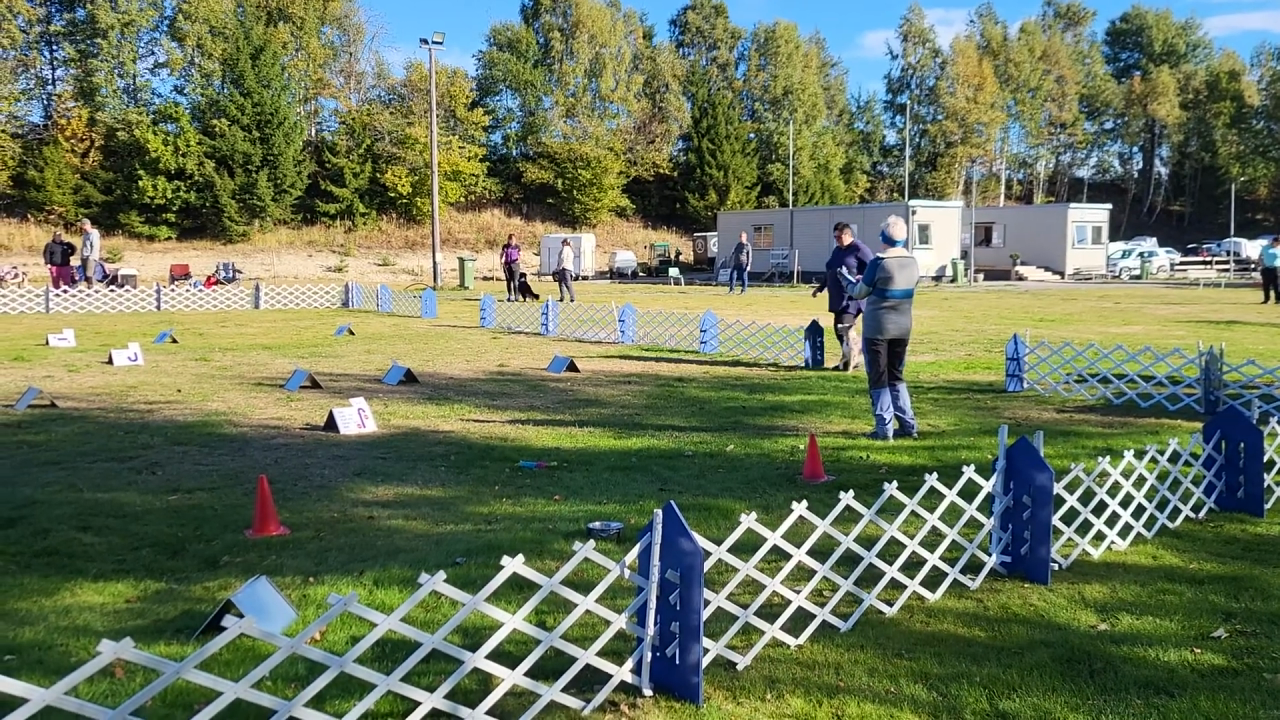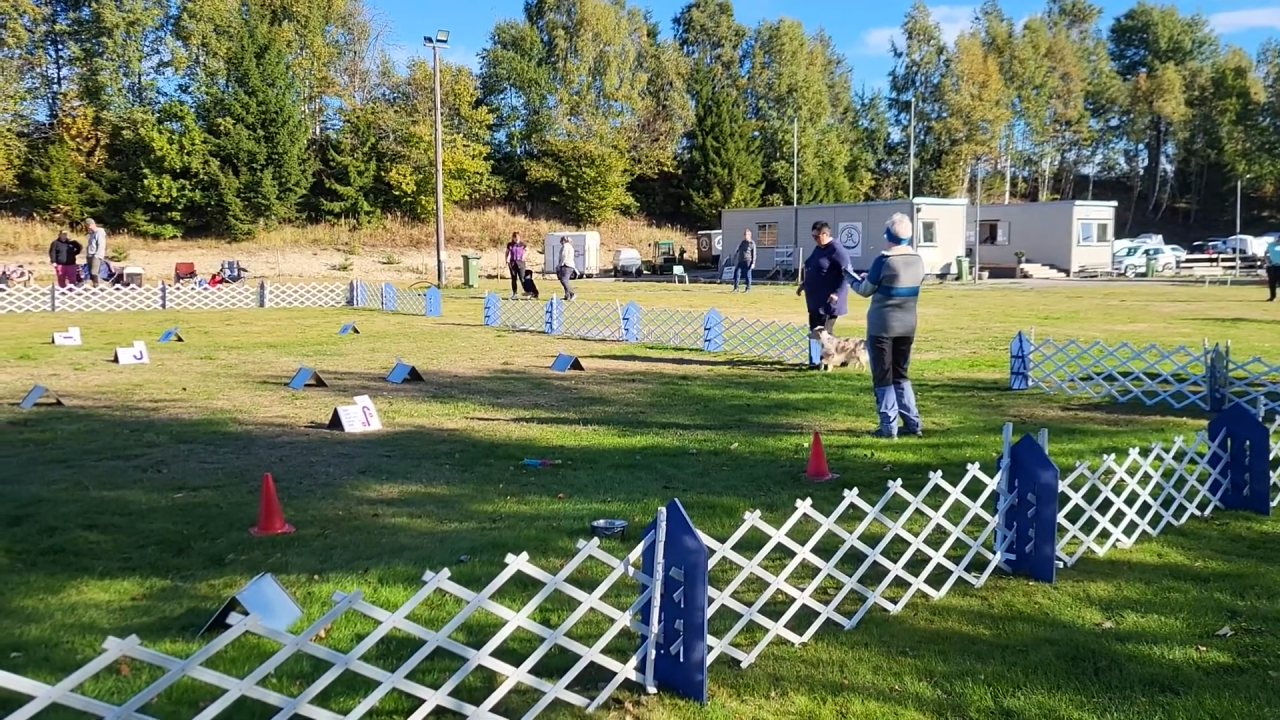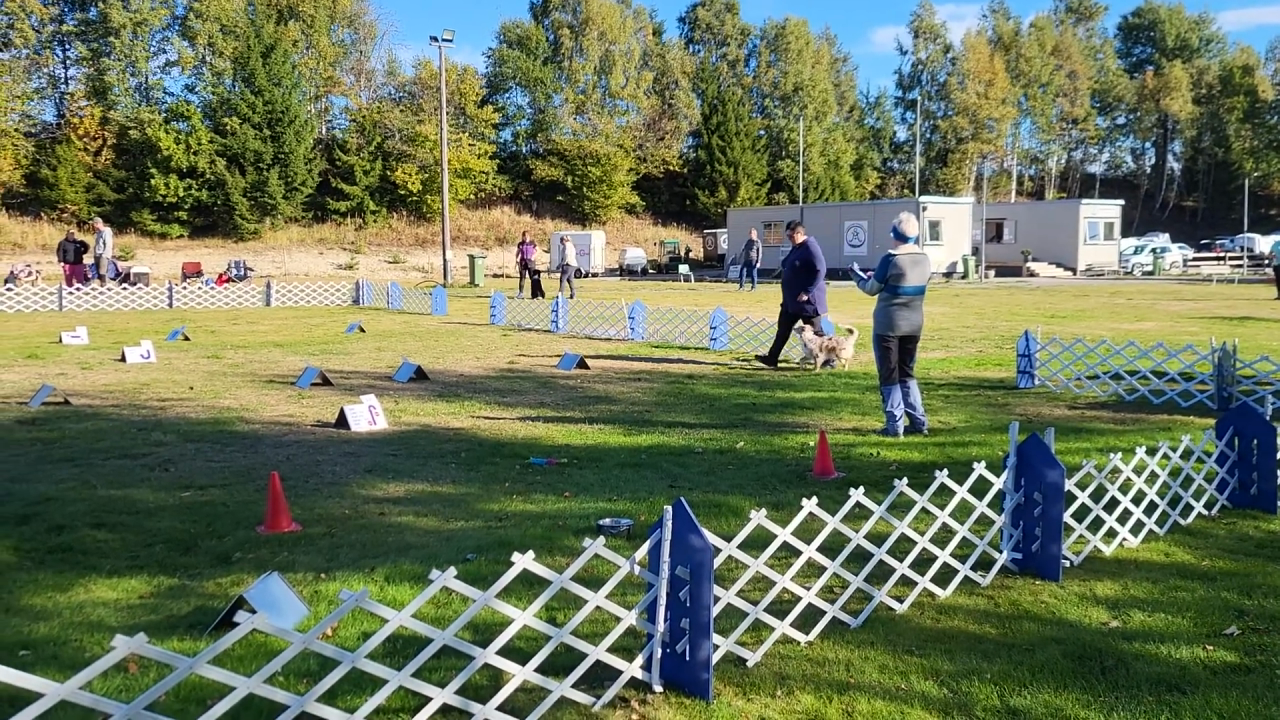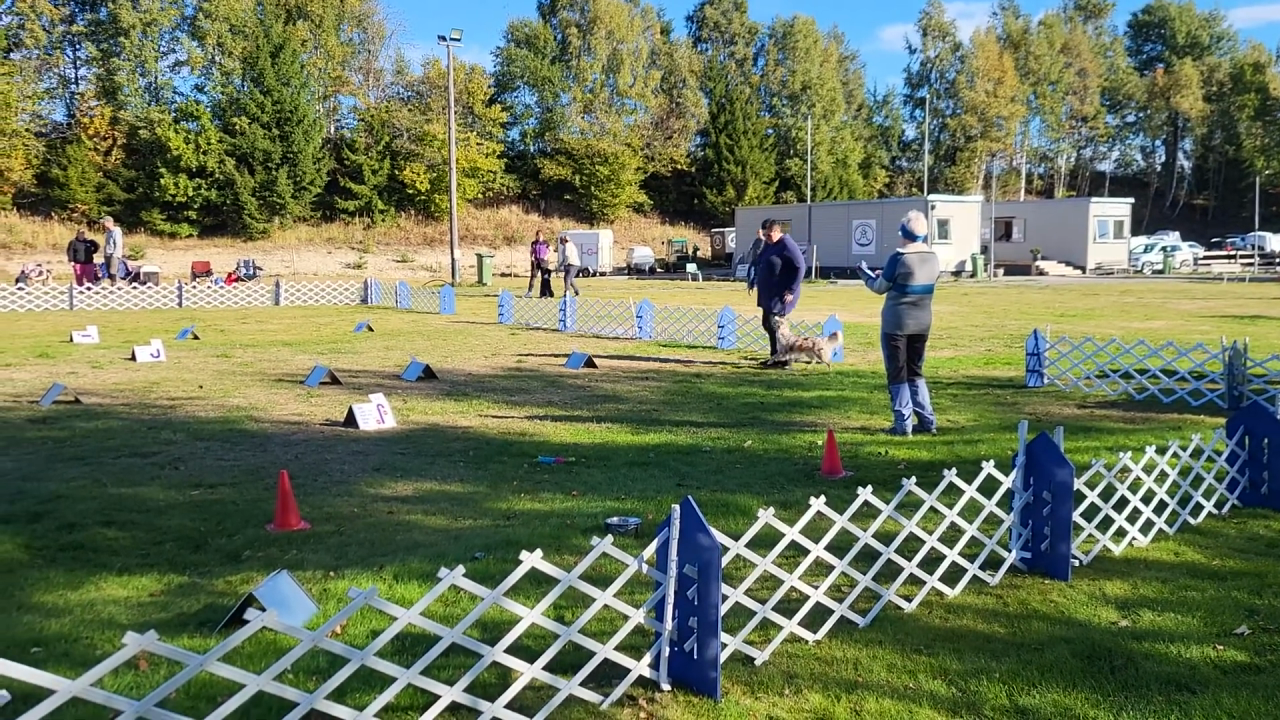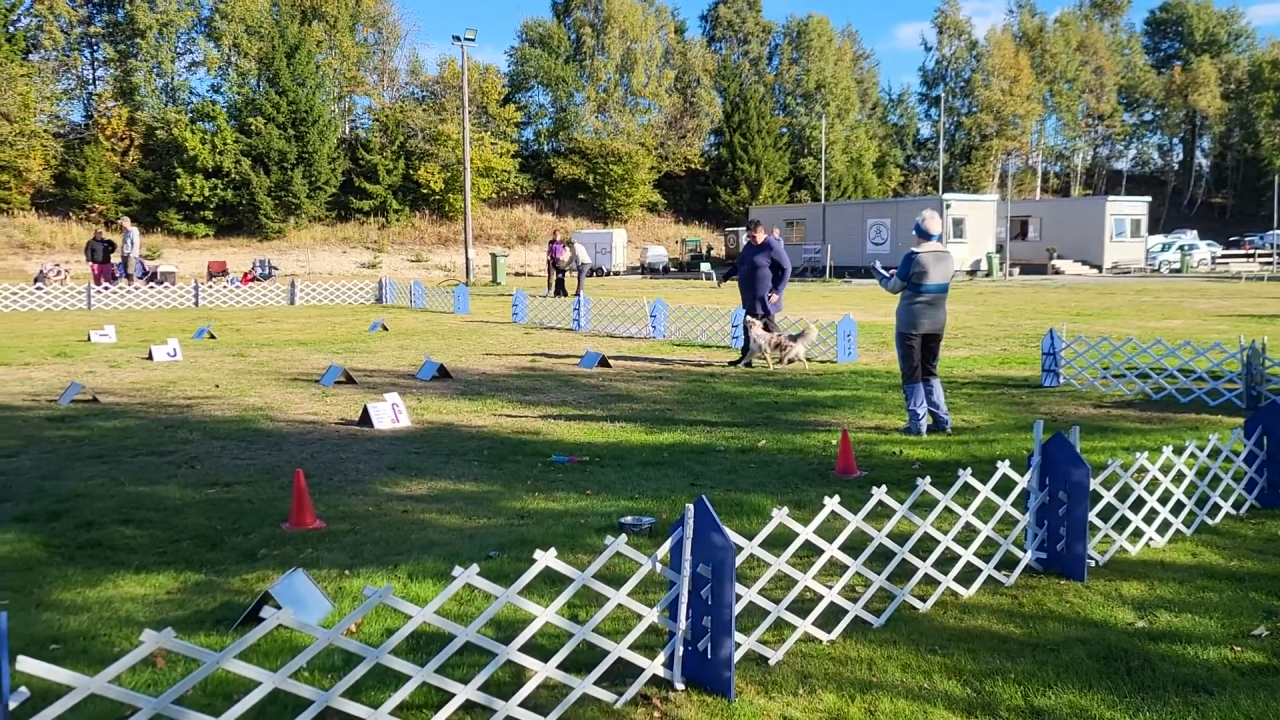
dt=0.3s
person 1, frame 1
left shoulder: (878, 263)
right shoulder: (912, 263)
left elbow: (859, 293)
left wrist: (846, 279)
left hip: (877, 327)
right hip: (902, 327)
left knee: (878, 379)
right knee: (896, 377)
left ankle: (884, 429)
right ankle: (908, 425)
person 1, frame 2
left shoulder: (884, 261)
right shoulder: (918, 261)
left elbow: (865, 290)
left wrist: (853, 279)
left hip: (882, 325)
right hip: (907, 326)
left knee: (883, 377)
right knee: (900, 374)
left ankle: (889, 427)
right ankle: (913, 423)
person 1, frame 3
left shoulder: (891, 259)
right shoulder: (924, 260)
left elbow: (872, 289)
left wrist: (858, 275)
right wrist: (877, 277)
left hip: (888, 324)
right hip: (913, 324)
left knee: (889, 376)
right knee: (907, 374)
left ankle: (894, 425)
right ankle: (918, 422)
person 1, frame 4
left shoulder: (899, 258)
right shoulder: (933, 259)
left elbow: (880, 288)
left wrist: (865, 274)
right wrist: (884, 276)
left hip: (896, 323)
right hip: (922, 324)
left knee: (897, 375)
right knee: (915, 373)
left ankle: (903, 425)
right ankle: (927, 421)
person 1, frame 5
left shoulder: (914, 257)
right shoulder: (948, 258)
left elbow: (894, 287)
left wrist: (880, 273)
right wrist: (899, 276)
left hip: (911, 323)
right hip: (936, 323)
left knee: (912, 374)
right knee: (930, 372)
left ankle: (918, 424)
right ankle: (942, 421)
